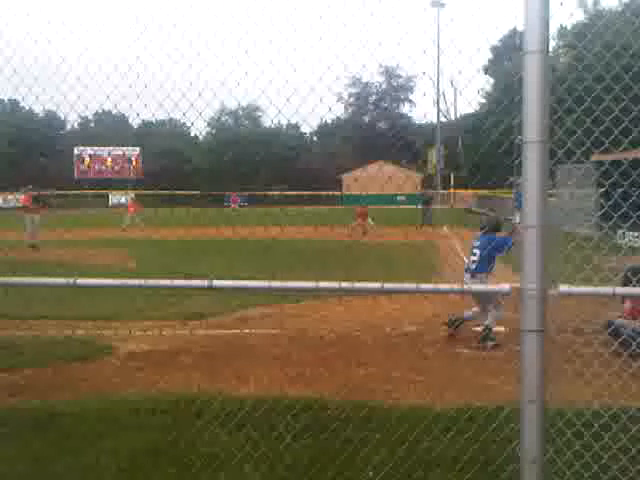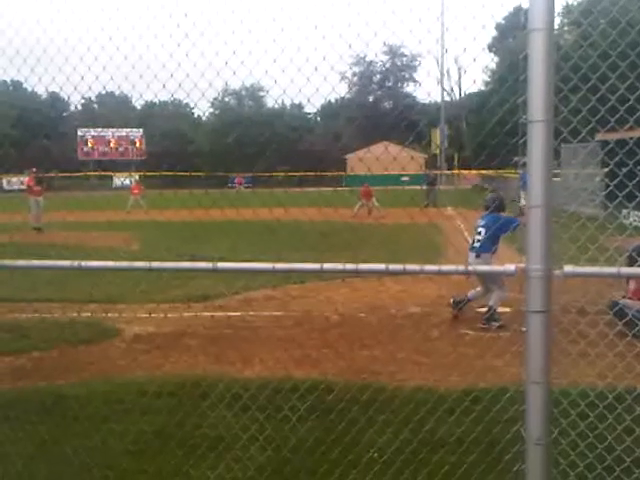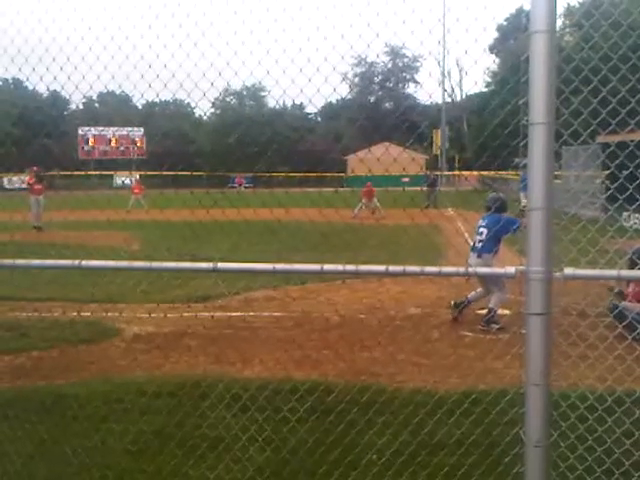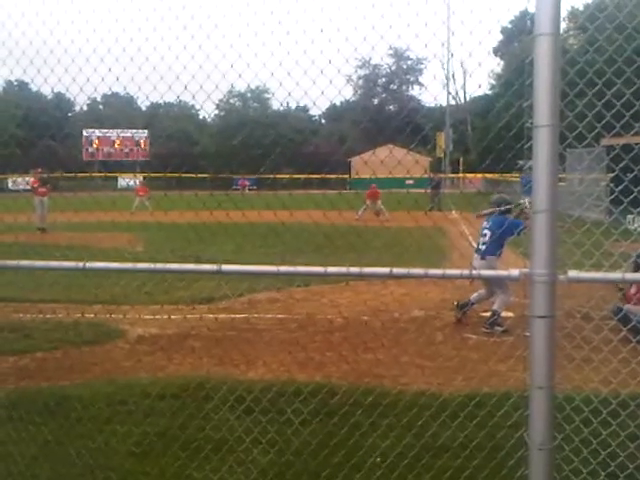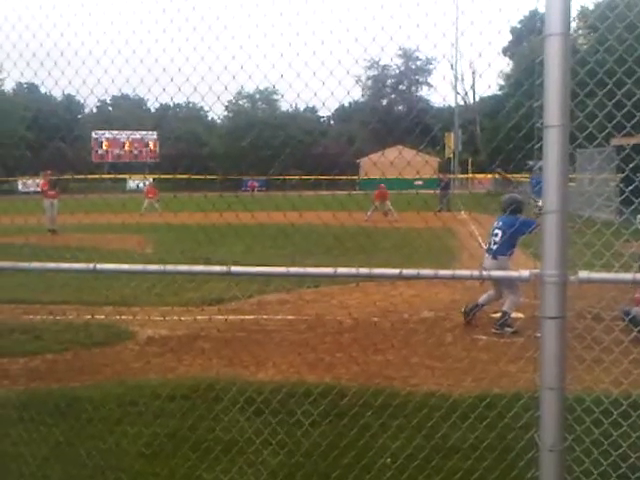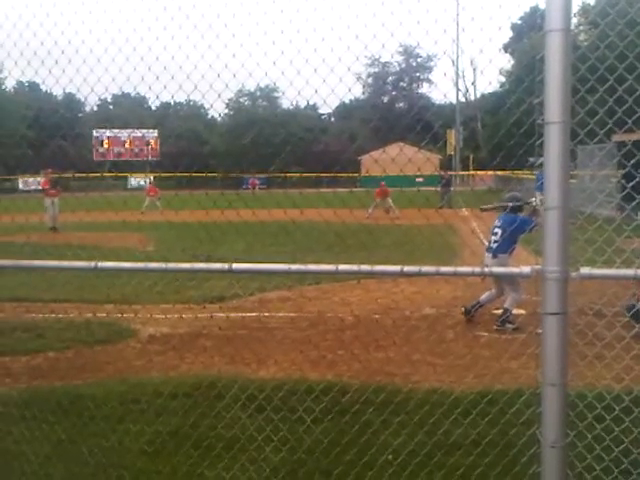
dt=0.4s
person 1, frame 1
left shoulder: (480, 238)
right shoulder: (492, 240)
left elbow: (502, 241)
left wrist: (513, 229)
right wrist: (517, 229)
left hip: (470, 278)
right hip: (478, 280)
left knee: (483, 308)
right knee: (496, 307)
left ankle: (455, 322)
right ankle: (484, 337)
person 1, frame 2
left shoulder: (484, 218)
right shoulder: (497, 219)
left elbow: (509, 221)
right elbow: (521, 222)
left hip: (473, 258)
right hip: (482, 259)
left knee: (486, 287)
right knee: (499, 288)
left ankle: (458, 303)
right ankle: (488, 318)
person 1, frame 3
left shoulder: (485, 219)
right shoulder: (499, 219)
left elbow: (508, 222)
right elbow: (522, 222)
left hip: (474, 258)
right hip: (483, 260)
left knee: (487, 288)
right knee: (500, 290)
left ankle: (459, 305)
right ankle: (487, 320)
person 1, frame 4
left shoulder: (490, 220)
right shoulder: (504, 221)
right elbow: (527, 224)
left wrist: (521, 211)
right wrist: (527, 213)
left hip: (478, 260)
right hip: (488, 262)
left knee: (490, 290)
right knee: (504, 292)
left ankle: (462, 307)
right ankle: (491, 323)
person 1, frame 5
left shoulder: (500, 220)
right shoulder: (517, 221)
left elbow: (525, 225)
right elbow: (539, 223)
left hip: (488, 260)
right hip: (499, 262)
left knee: (498, 291)
right knee: (513, 293)
left ankle: (470, 311)
right ankle: (500, 324)
person 1, frame 6
left shoulder: (502, 218)
right shoulder: (515, 219)
left elbow: (523, 221)
right elbow: (535, 223)
left wrist: (533, 209)
right wrist: (536, 210)
left hip: (490, 258)
right hip: (499, 260)
left knee: (499, 289)
right knee: (515, 290)
left ankle: (470, 310)
right ankle: (502, 321)
